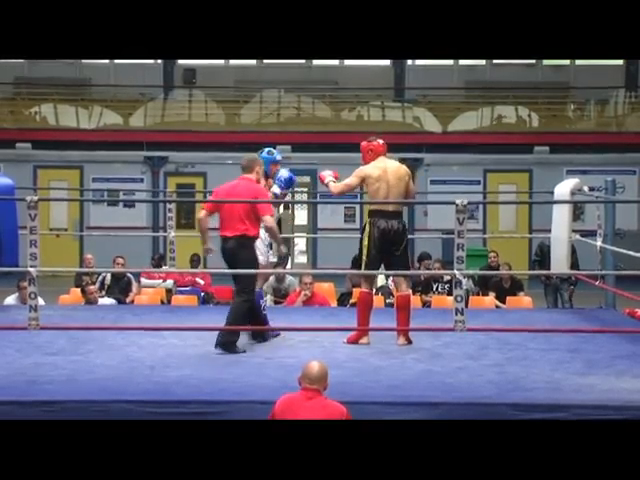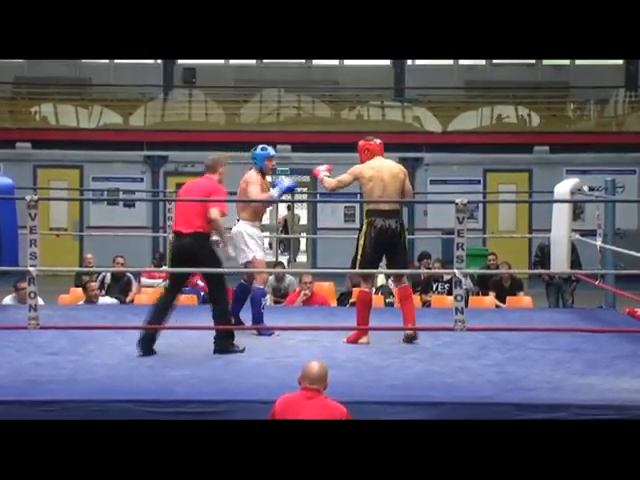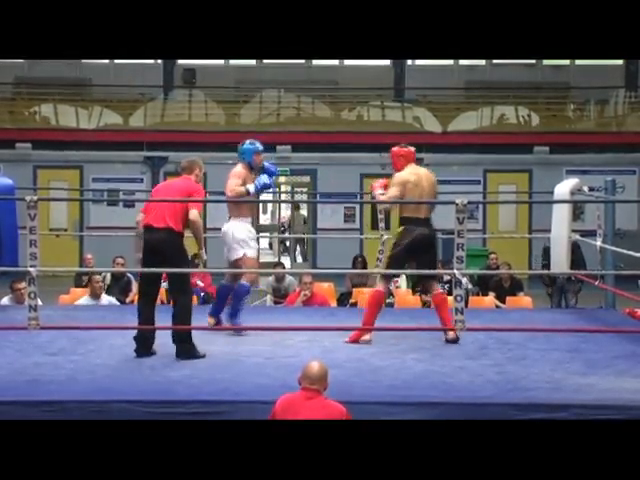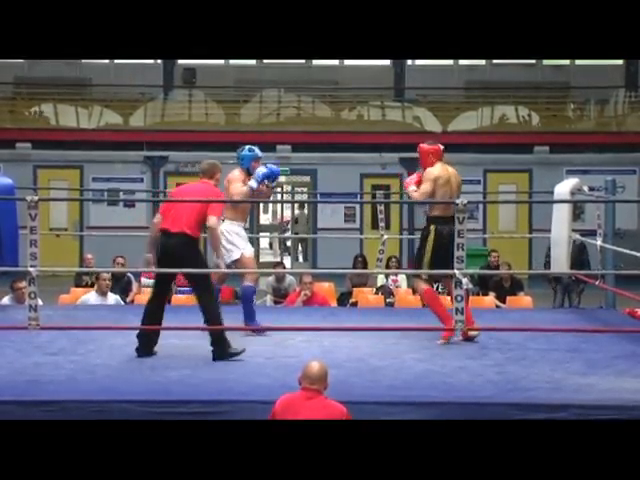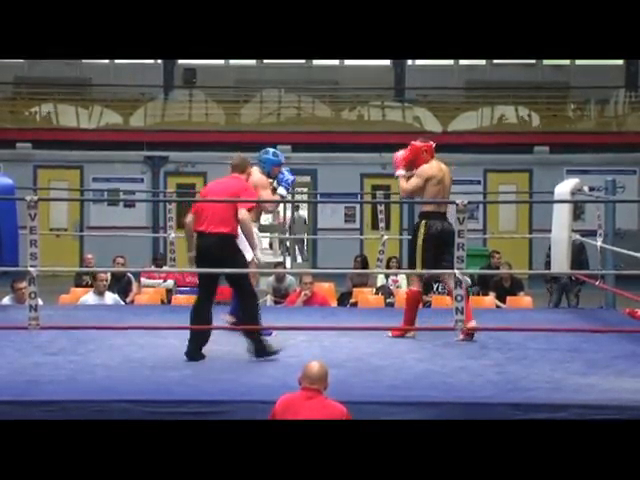
dt=0.4s
person 1, frame 1
left shoulder: (366, 171)
right shoulder: (403, 170)
left elbow: (338, 190)
right elbow: (411, 197)
left wrist: (327, 179)
left hip: (376, 224)
right hip: (398, 224)
left knee: (367, 280)
right knee: (401, 280)
left ankle: (362, 333)
right ankle: (403, 334)
person 1, frame 2
left shoulder: (361, 170)
right shoulder: (400, 169)
left elbow: (331, 185)
right elbow: (408, 197)
left wrist: (321, 174)
left hip: (373, 223)
right hip: (396, 223)
left knee: (365, 280)
right knee: (399, 277)
left ankle: (361, 333)
right ankle: (410, 325)
person 1, frame 3
left shoulder: (401, 176)
right shoulder: (430, 176)
left elbow: (388, 202)
left wrist: (377, 191)
left hip: (408, 230)
right hip: (427, 231)
left knee: (383, 280)
right knee: (431, 283)
left ankle: (365, 331)
right ankle: (450, 330)
person 1, frame 4
left shoulder: (432, 173)
right shoulder: (454, 173)
left elbow: (419, 198)
left wrist: (411, 187)
left hip: (436, 228)
right hip: (451, 227)
left knee: (420, 280)
right knee: (450, 278)
left ankle: (448, 323)
right ankle: (469, 327)
person 1, frame 5
left shoulder: (426, 170)
right shoulder: (444, 169)
left elbow: (404, 189)
left wrist: (400, 169)
right wrist: (409, 168)
left hip: (428, 224)
right hip: (444, 224)
left knee: (416, 277)
right knee: (448, 277)
left ankle: (406, 328)
right ankle: (467, 323)
person 2, frame 1
left shoulder: (222, 189)
right shoulder: (258, 191)
left elbow: (202, 217)
right elbow: (269, 223)
left wrist: (205, 243)
right wrist: (280, 246)
left hip: (226, 244)
right hip: (244, 244)
left knee: (245, 288)
right knee: (245, 293)
left ankle: (259, 331)
right ankle: (227, 340)
person 2, frame 2
left shoulder: (186, 187)
right shoulder: (217, 188)
right elbow: (215, 217)
right wrist: (226, 244)
left hip: (179, 242)
right hip: (199, 243)
left knee: (171, 293)
right knee: (218, 292)
left ankle: (146, 341)
right ankle: (224, 343)
person 2, frame 3
left shoulder: (161, 186)
right shoulder: (195, 188)
left elbow: (141, 219)
right elbow: (194, 218)
left wrist: (139, 249)
right wrist: (202, 248)
left hip: (150, 237)
right hip: (170, 239)
left knee: (147, 293)
right knee: (182, 294)
left ankle: (143, 345)
right ankle: (184, 347)
person 2, frame 4
left shoulder: (179, 189)
right shoulder: (214, 193)
left elbow: (157, 222)
right elbow: (212, 225)
left wrist: (151, 252)
right wrist: (218, 254)
left hip: (168, 242)
right hip: (187, 244)
left knee: (159, 295)
right knee: (207, 296)
left ankle: (145, 345)
right ankle: (221, 347)
person 2, frame 5
left shoulder: (210, 186)
right shoulder: (244, 188)
left elbow: (189, 221)
right elbow: (243, 217)
left wrist: (191, 250)
right wrist: (255, 248)
left hip: (203, 242)
right hip: (224, 242)
left knee: (204, 296)
right knee: (246, 294)
left ankle: (194, 348)
right ankle: (258, 344)
person 3, frame 1
left shoulder: (269, 181)
left elbow: (279, 199)
left wrist: (285, 186)
right wrist: (278, 186)
left hip: (260, 233)
left knee: (262, 276)
right knee: (259, 279)
right ankle: (263, 326)
person 3, frame 2
left shoulder: (261, 178)
right shoulder: (252, 177)
left elbow: (265, 201)
right elbow: (257, 201)
left wrist: (280, 188)
right wrist: (279, 191)
left hip: (251, 230)
right hip: (246, 230)
left knee: (251, 276)
right knee: (261, 278)
left ankle: (233, 315)
right ankle: (259, 325)
person 3, frame 3
left shoulder: (250, 173)
right shoulder: (239, 171)
left elbow: (257, 191)
right elbow: (231, 192)
left wrist: (267, 178)
right wrist: (256, 186)
left hip: (241, 226)
right hip: (238, 226)
left knee: (234, 275)
right knee: (250, 274)
left ankle: (214, 317)
right ankle: (232, 318)
person 3, frame 4
left shoulder: (248, 177)
right shoulder: (237, 176)
left elbow: (264, 196)
right elbow: (237, 197)
left wrist: (270, 181)
right wrist: (255, 180)
left hip: (232, 229)
right hip: (232, 230)
left knee: (219, 277)
right knee: (250, 274)
right ankle: (251, 323)
person 3, frame 5
left shoulder: (255, 175)
right shoulder: (259, 178)
left elbow: (265, 199)
right elbow: (268, 206)
left wrist: (277, 185)
right wrist: (283, 188)
right knee: (251, 277)
left ankle: (234, 315)
